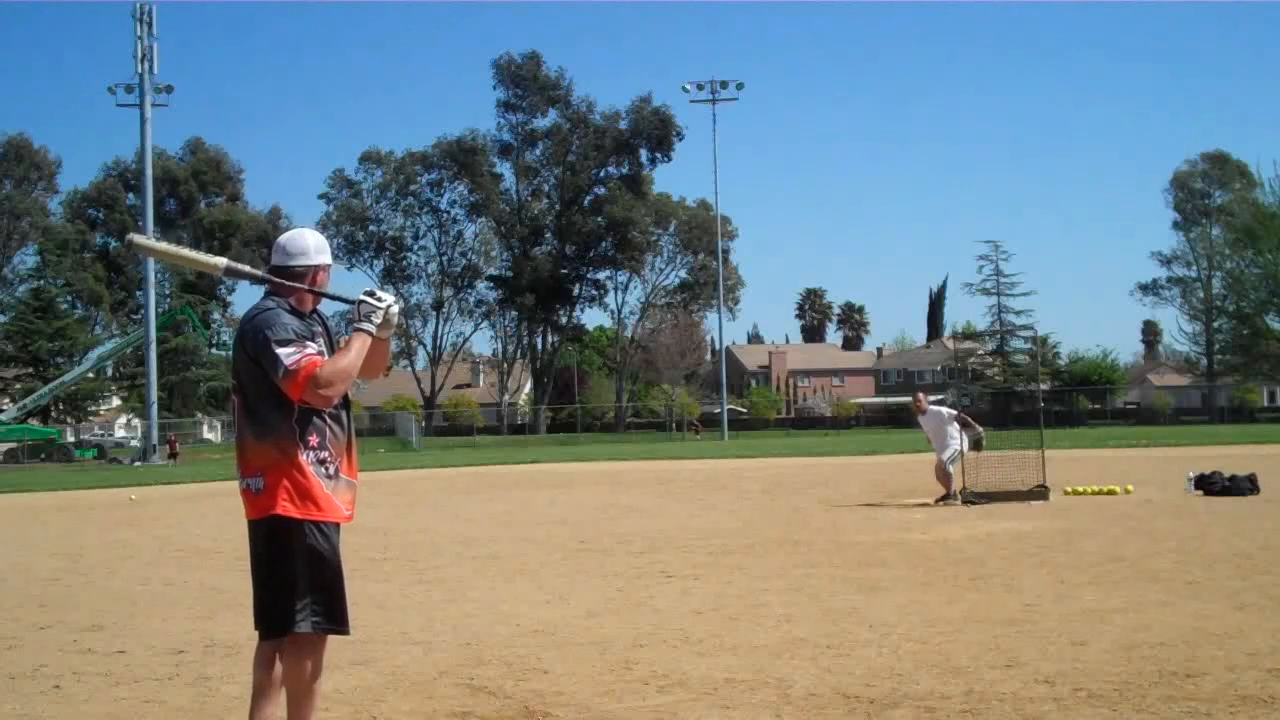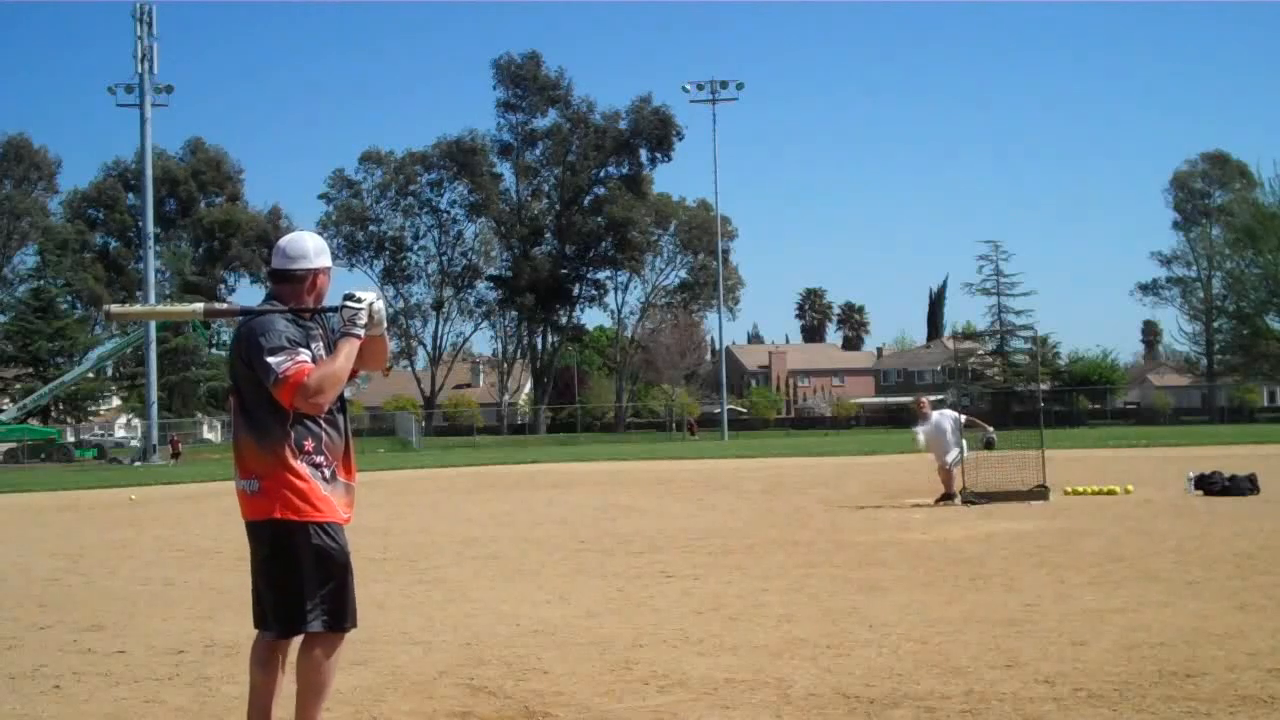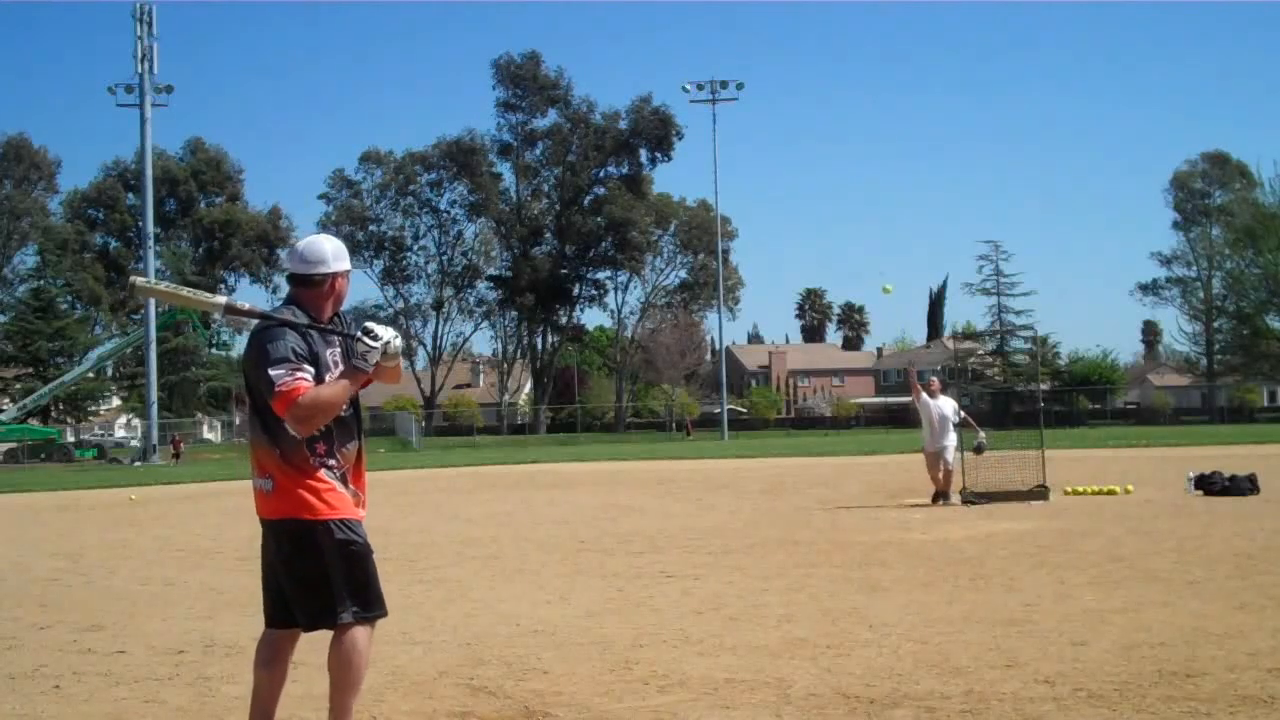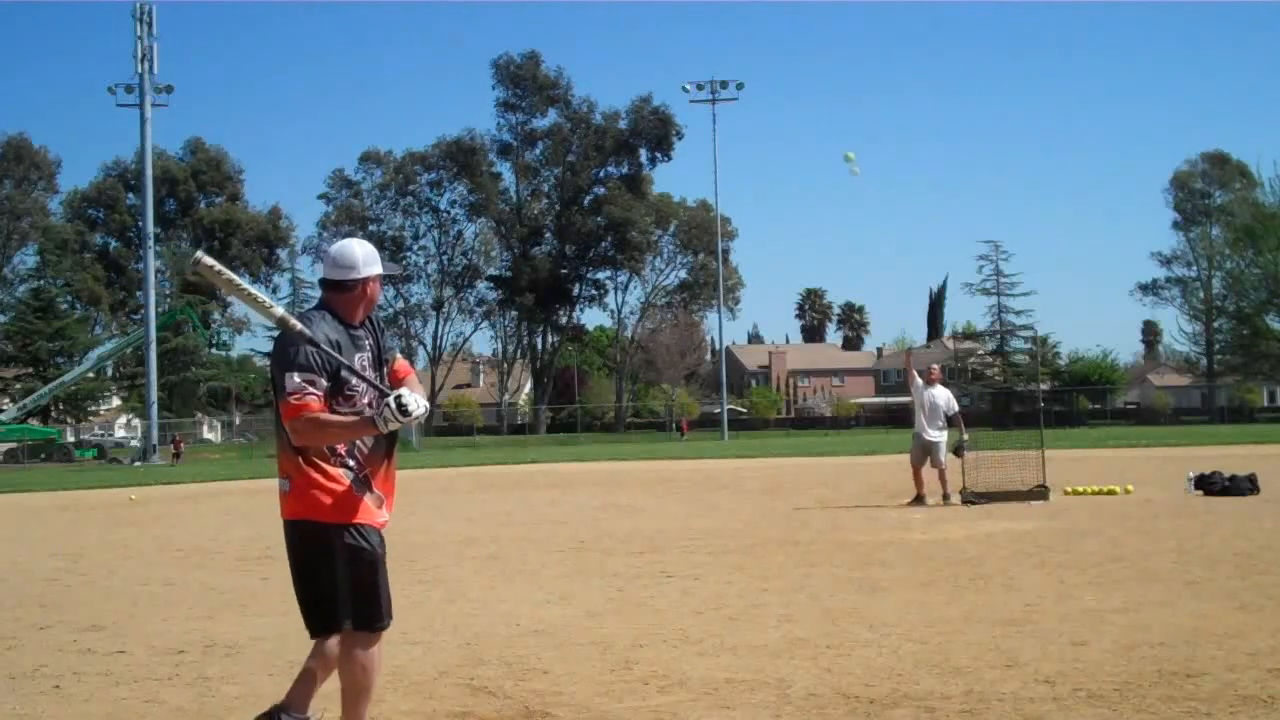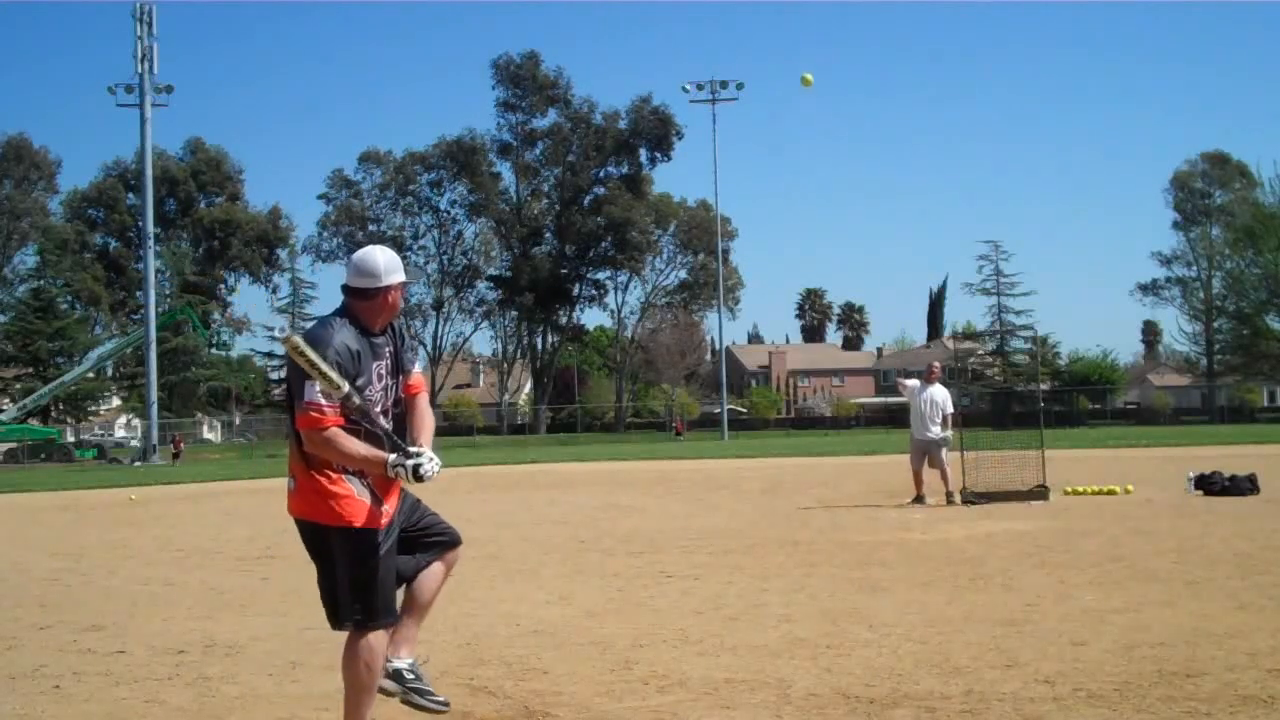
dt=1s
person 1, frame 1
left shoulder: (311, 321)
right shoulder: (269, 322)
left elbow: (368, 368)
right elbow: (323, 387)
left wrist: (381, 329)
right wrist: (364, 326)
left hip: (306, 495)
right hip: (292, 496)
left knee: (283, 624)
right knee: (307, 626)
person 1, frame 2
left shoulder: (316, 324)
right shoulder: (266, 329)
left elbow: (374, 361)
right elbow: (314, 395)
left wrist: (373, 325)
right wrist: (351, 331)
left hip: (287, 501)
right hip: (294, 499)
left knee: (279, 623)
right knee: (327, 623)
person 1, frame 3
left shoulder: (338, 326)
right shoulder: (279, 335)
left elbow: (391, 377)
right elbow: (303, 415)
left wrist: (388, 352)
right wrist: (359, 367)
left hip: (294, 501)
right hip: (308, 499)
left knee: (285, 622)
right knee: (357, 614)
person 1, frame 4
left shoulder: (372, 329)
right shoulder: (307, 339)
left elbow: (407, 380)
right elbow: (302, 427)
left wrist: (412, 398)
right wrist: (377, 421)
left hip: (359, 500)
right hip: (327, 504)
left knee: (347, 621)
right knee: (365, 624)
person 1, frame 5
left shoulder: (393, 334)
right shoulder: (328, 345)
left elbow: (417, 395)
right elbow: (319, 437)
left wrist: (422, 451)
right wrist: (392, 463)
left hip: (379, 493)
right hip: (336, 501)
left knee: (443, 545)
right knee: (372, 621)
left ankle: (399, 660)
